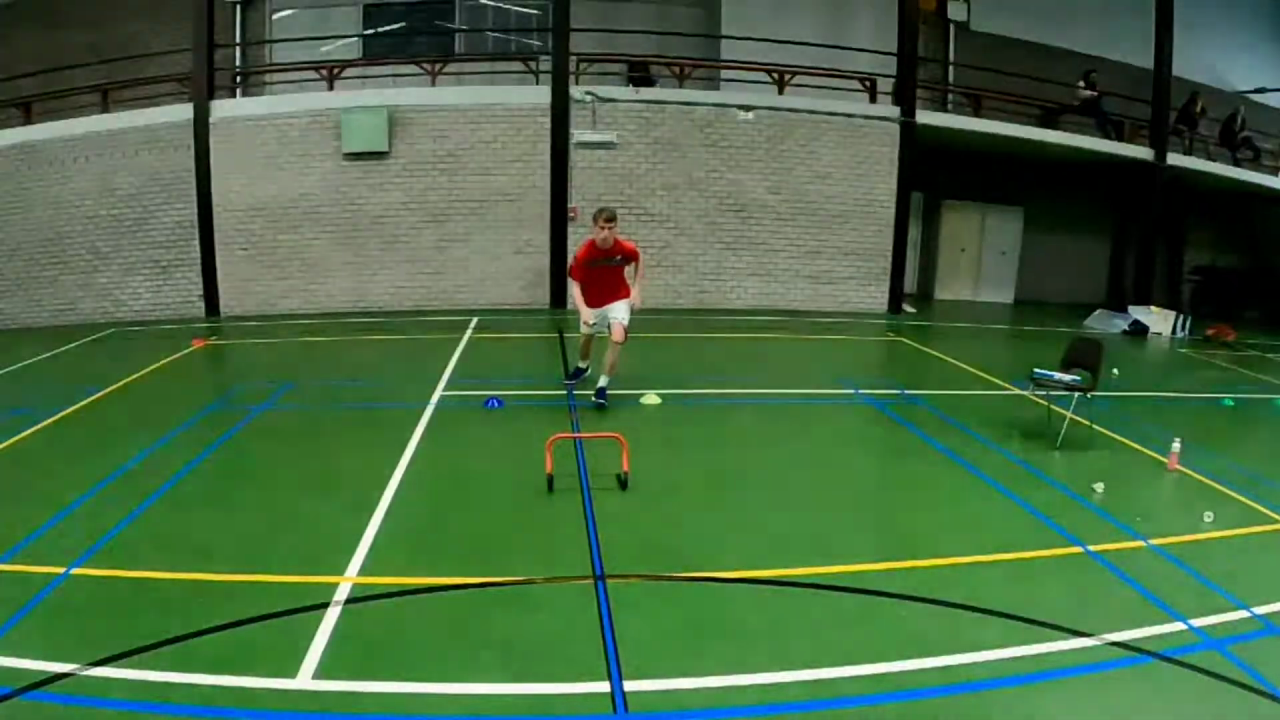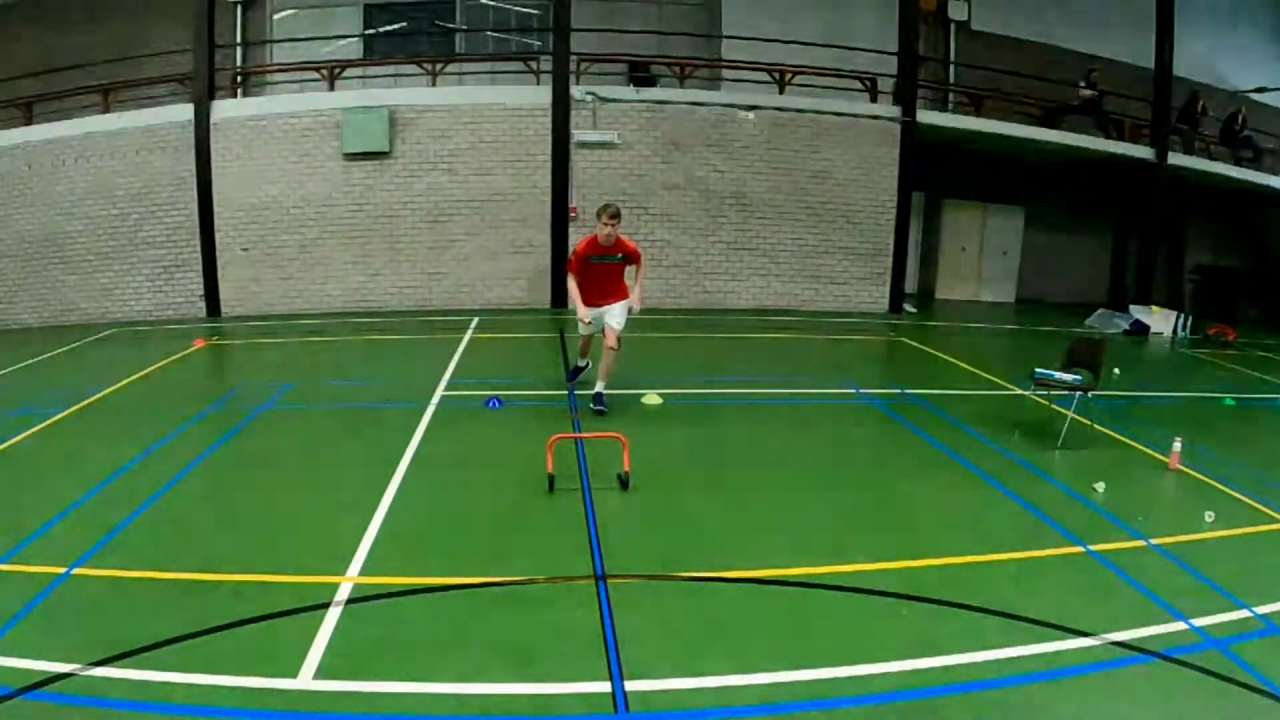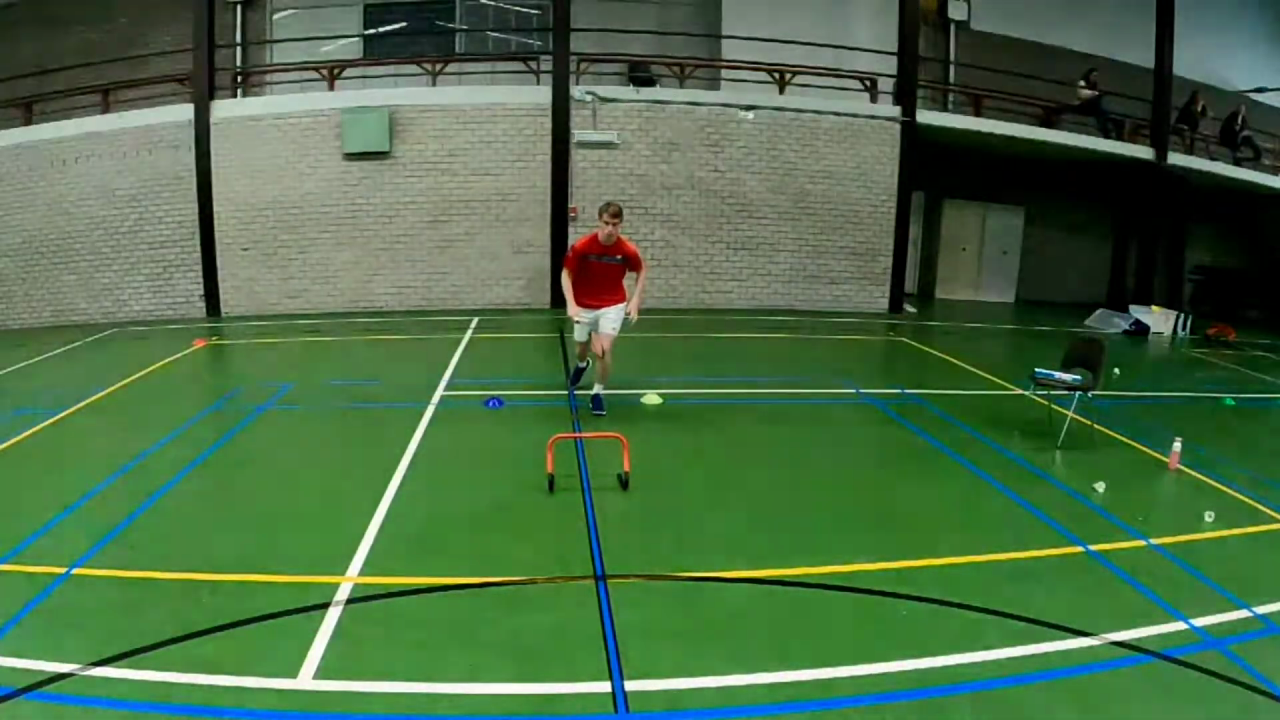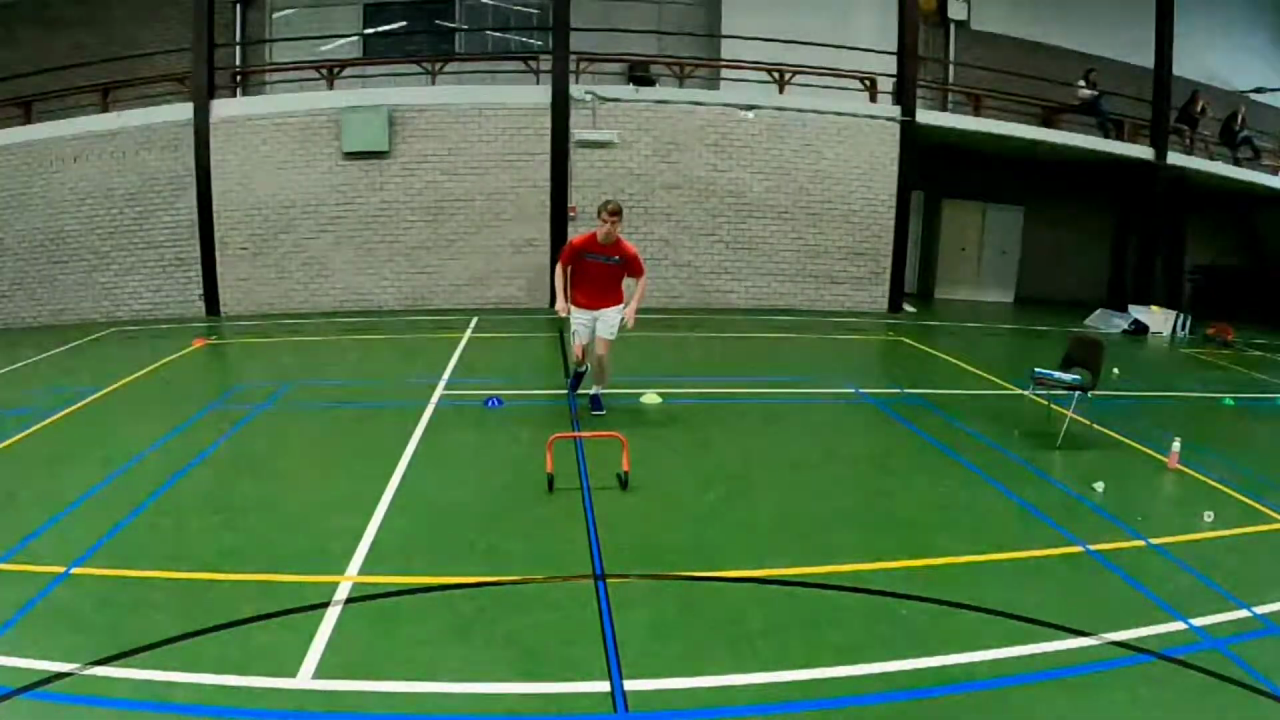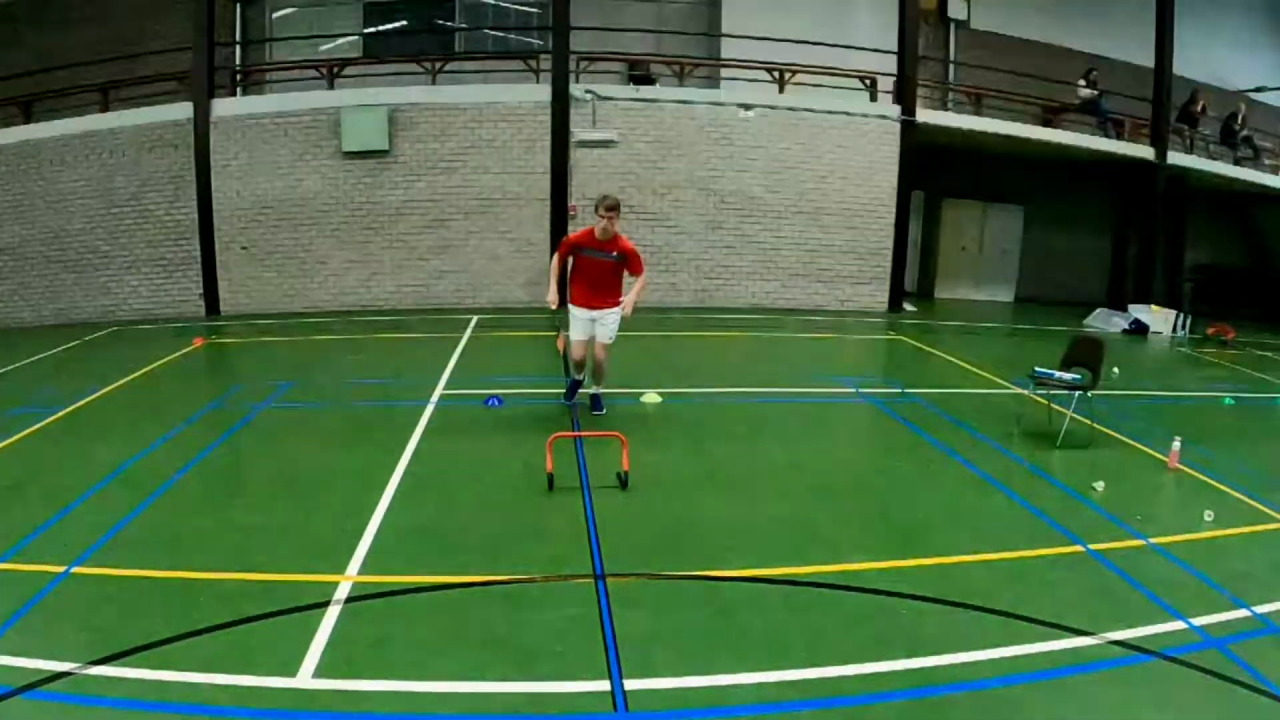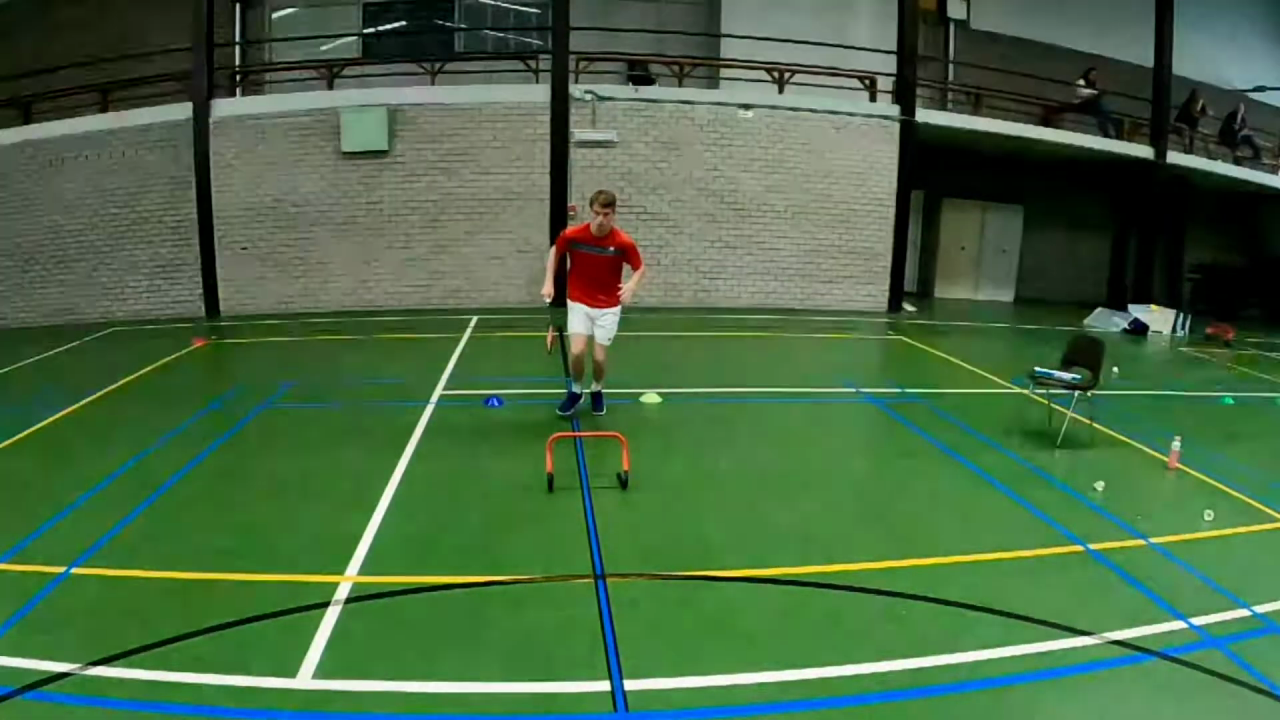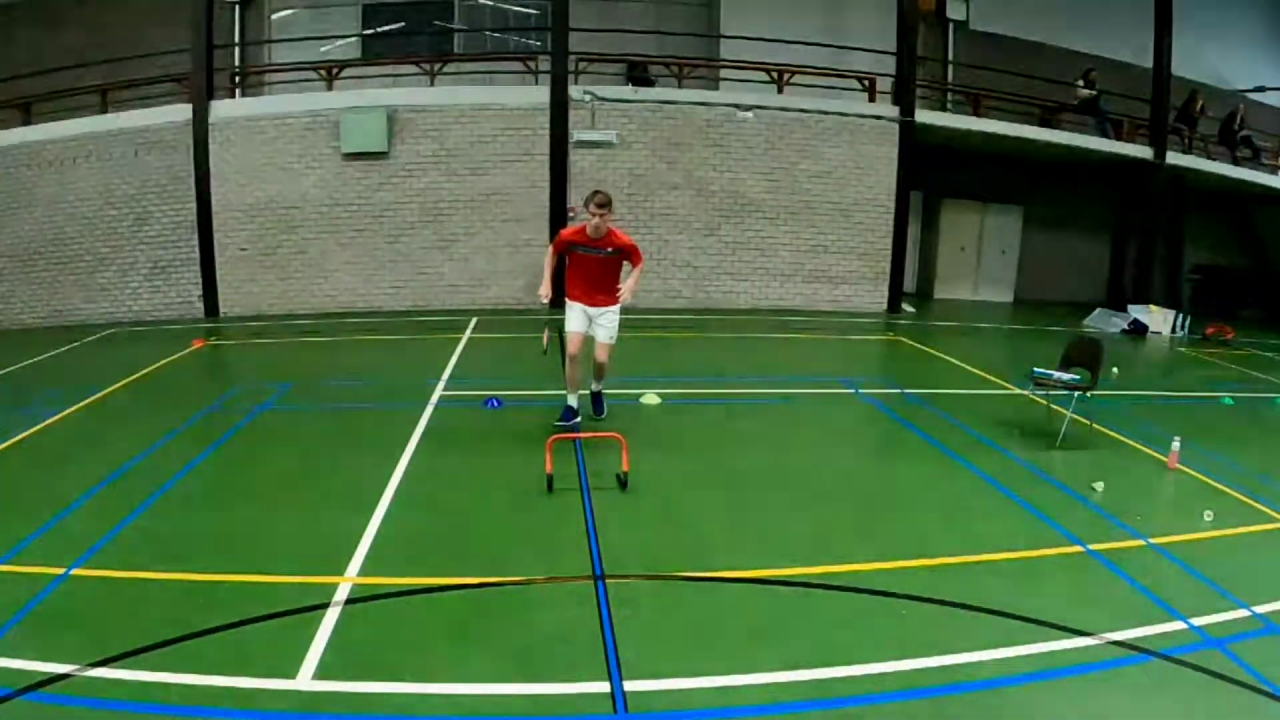
dt=0.7s
person 1, frame 1
left shoulder: (627, 248)
right shoulder: (583, 254)
left elbow: (639, 261)
right elbow: (575, 285)
left wrist: (636, 290)
right wrist: (583, 311)
left hip: (619, 299)
right hip: (592, 303)
left knee: (617, 339)
right knee: (586, 338)
left ankle: (602, 386)
right ankle: (583, 367)
person 1, frame 2
left shoulder: (628, 248)
right shoulder: (583, 249)
left elbow: (640, 264)
right elbow: (572, 279)
left wrist: (636, 292)
right wrist: (579, 307)
left hip: (616, 302)
right hip: (589, 303)
left knee: (611, 345)
right knee: (586, 339)
left ankle: (599, 392)
right ankle: (582, 364)
person 1, frame 3
left shoulder: (628, 250)
right shoulder: (581, 247)
left elbow: (641, 271)
right elbow: (566, 273)
left wrist: (635, 300)
right wrist: (571, 304)
left hip: (613, 306)
right hip: (584, 306)
left knee: (605, 350)
right knee: (582, 349)
left ankle: (597, 393)
right ankle: (582, 364)
person 1, frame 4
left shoulder: (627, 252)
right shoulder: (578, 244)
left elbow: (641, 277)
right elbow: (561, 267)
left wrist: (633, 305)
right wrist: (560, 298)
left hip: (611, 308)
right hip: (581, 307)
left knee: (601, 354)
right knee: (578, 356)
left ankle: (596, 393)
right ankle: (581, 368)
person 1, frame 5
left shoulder: (626, 248)
right shoulder: (576, 240)
left elbow: (641, 275)
right elbow: (557, 258)
left wrist: (632, 296)
right wrist: (553, 289)
left hip: (609, 308)
right hip: (579, 306)
left knee: (600, 356)
right knee: (577, 356)
left ankle: (596, 393)
right ankle: (577, 378)
person 1, frame 6
left shoulder: (624, 243)
right shoulder: (572, 236)
left elbow: (640, 268)
right elbow: (555, 252)
left wrist: (631, 285)
right wrist: (548, 281)
left hip: (608, 307)
right hip: (578, 303)
left knee: (599, 357)
right knee: (577, 352)
left ankle: (597, 391)
right ankle: (575, 391)
person 1, frame 7
left shoulder: (622, 242)
right shoulder: (568, 237)
left elbow: (639, 263)
right elbow: (552, 252)
left wrist: (630, 283)
right wrist: (546, 281)
left hip: (607, 306)
right hip: (577, 303)
left knee: (601, 358)
right knee: (572, 353)
left ankle: (597, 391)
right ankle: (572, 406)
